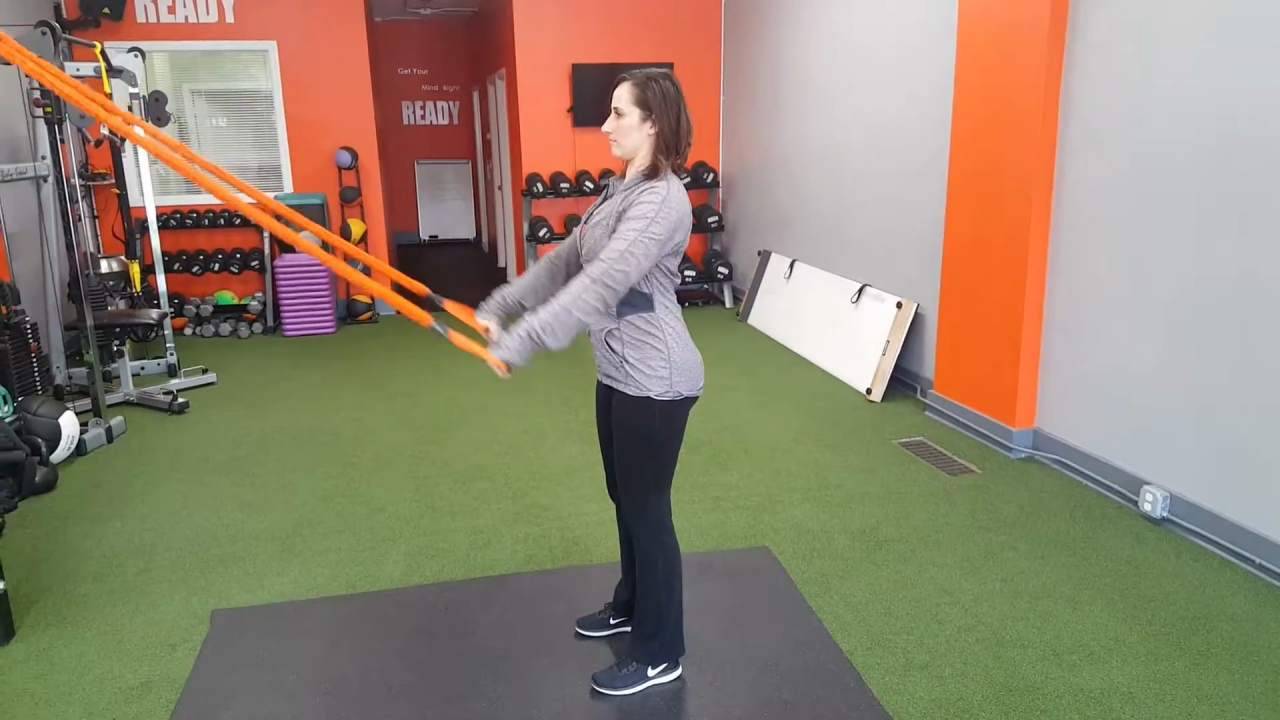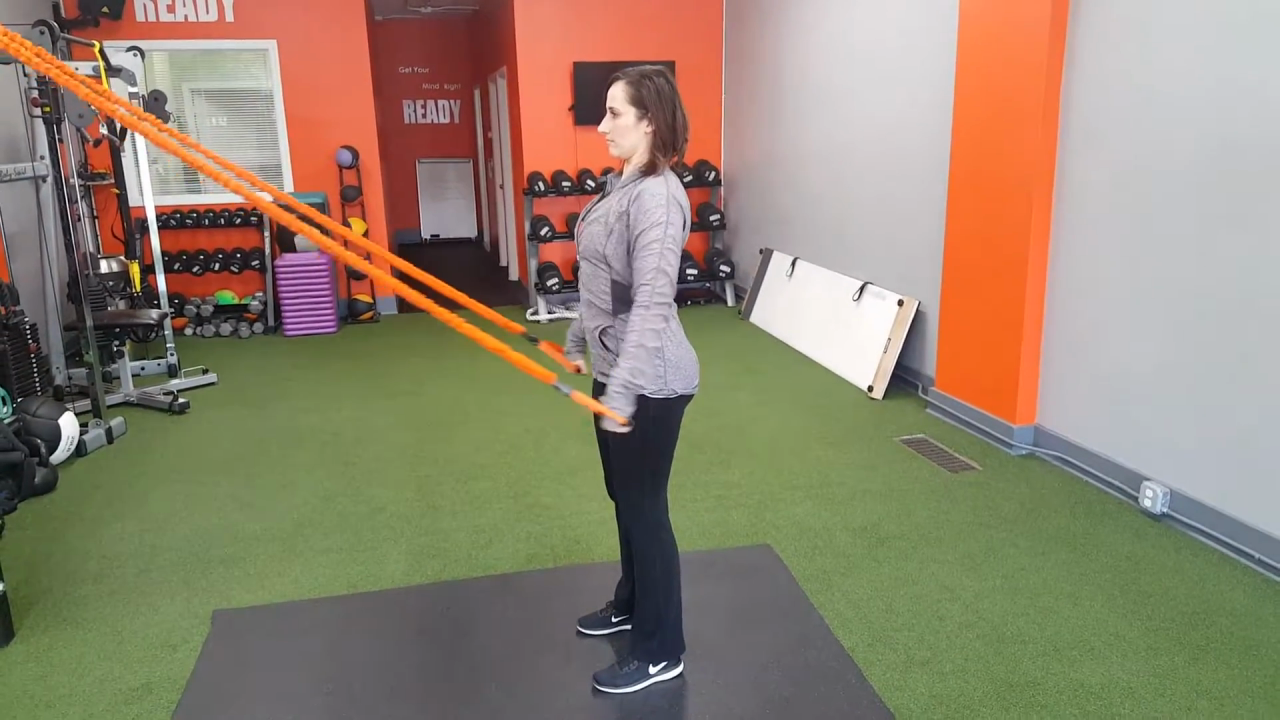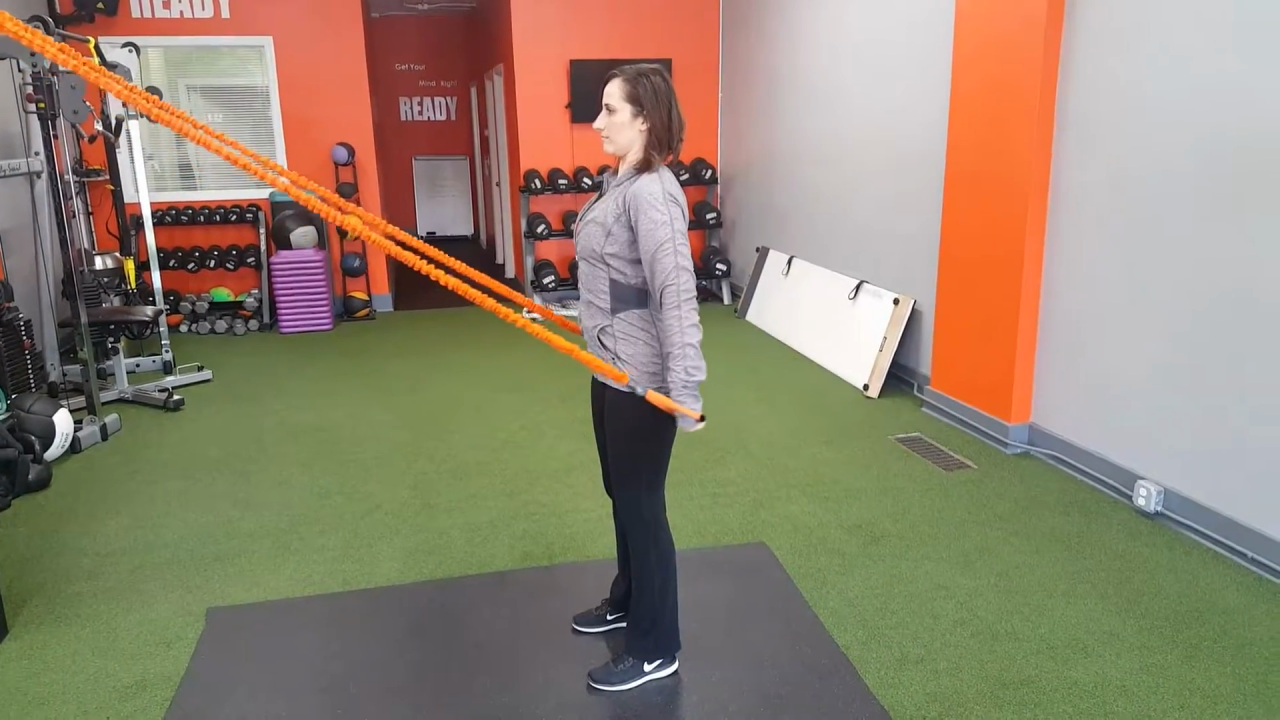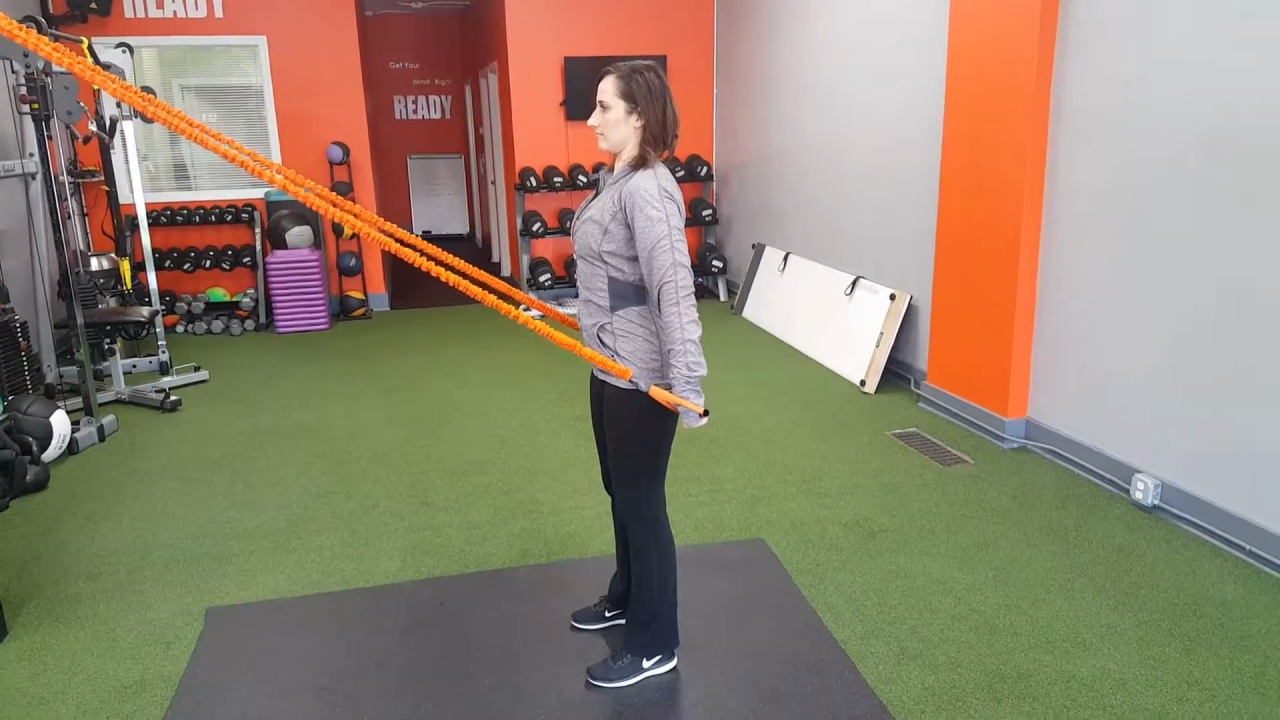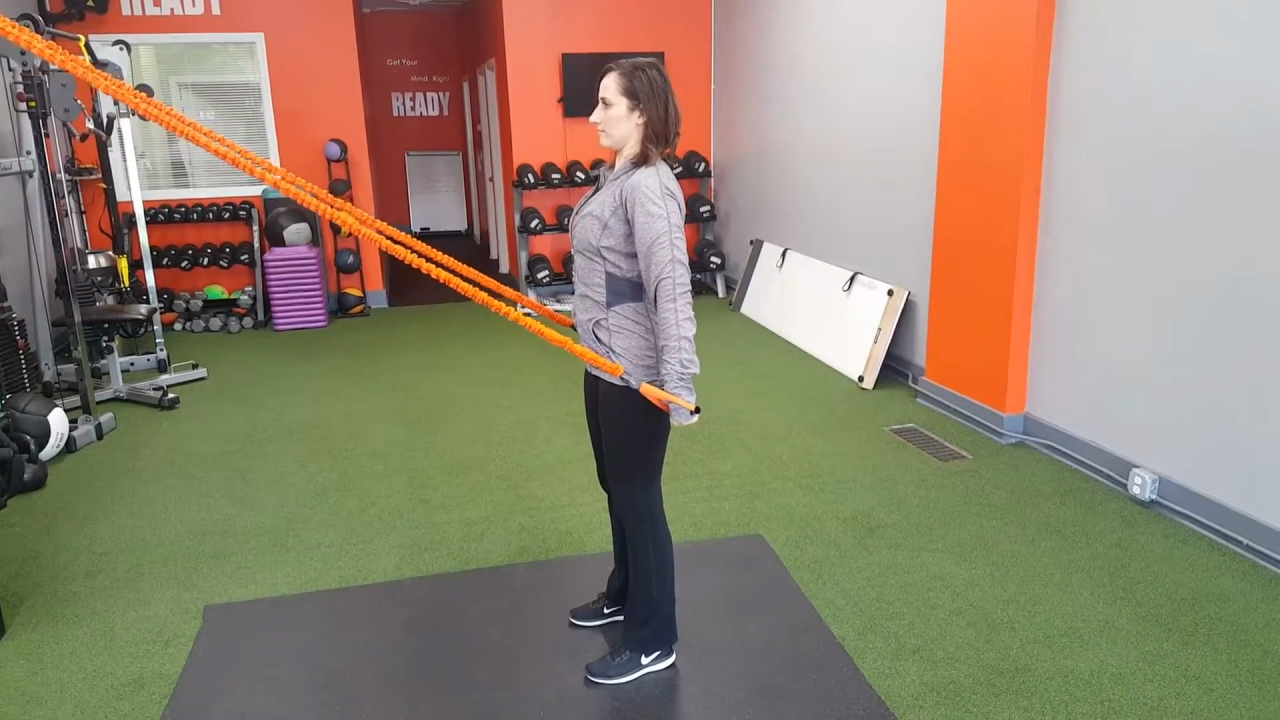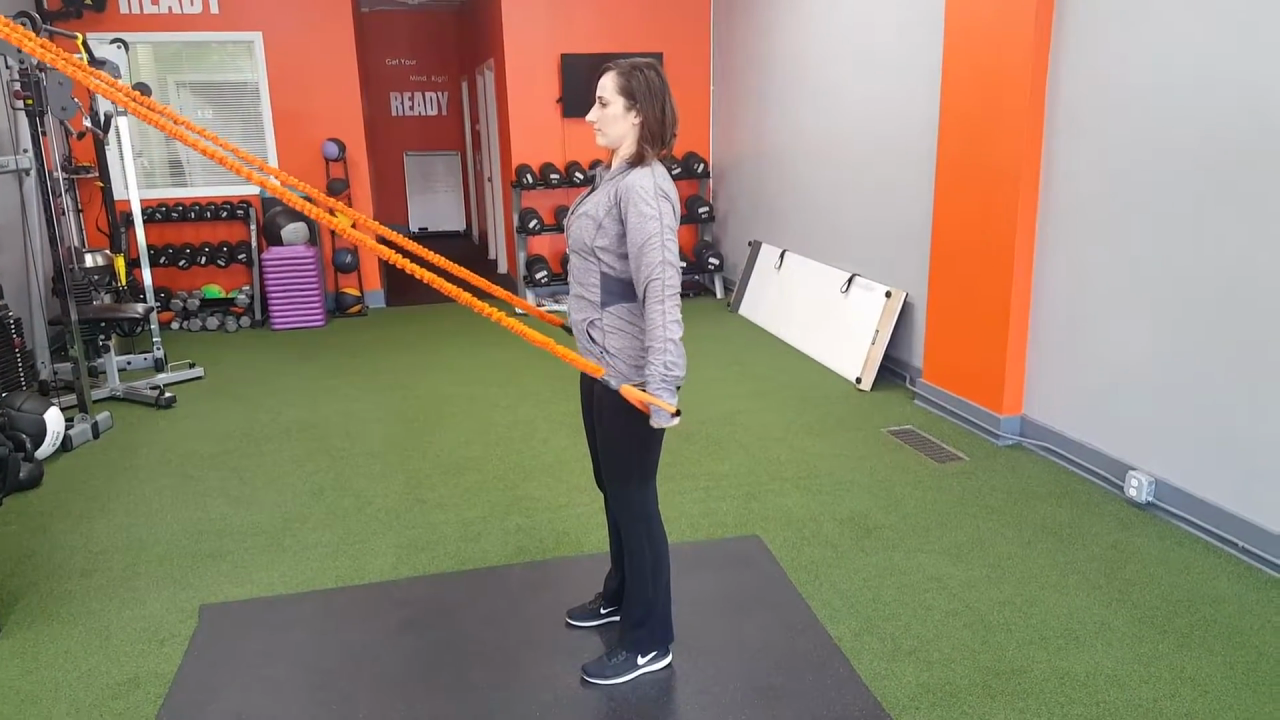
dt=0.4s
person 1, frame 1
left shoulder: (662, 200)
right shoulder: (624, 190)
left elbow: (602, 282)
right elbow: (567, 257)
left wrist: (520, 341)
right wrist: (498, 306)
left hip: (654, 381)
right hip: (620, 374)
left knee: (647, 508)
right knee: (626, 500)
left ankle: (661, 653)
right ankle: (631, 604)
person 1, frame 2
left shoulder: (657, 196)
right shoulder: (623, 186)
left elbow: (654, 301)
left wrist: (623, 390)
right wrist: (578, 339)
left hip: (648, 382)
right hip: (618, 368)
left knee: (644, 506)
right knee: (625, 497)
left ankle: (660, 651)
right ankle: (632, 602)
person 1, frame 3
left shoulder: (650, 193)
right shoulder: (621, 183)
left elbow: (677, 292)
left wrist: (685, 387)
left hip: (643, 379)
right hip: (613, 369)
left knee: (641, 503)
right knee: (621, 493)
left ankle: (656, 649)
right ankle: (628, 599)
person 1, frame 4
left shoulder: (646, 189)
right shoulder: (616, 179)
left elbow: (674, 288)
left wrist: (687, 384)
right wrist: (588, 324)
left hip: (642, 376)
right hip: (611, 366)
left knee: (641, 501)
right knee: (619, 491)
left ankle: (654, 646)
right ankle: (625, 596)
person 1, frame 5
left shoulder: (647, 187)
right shoulder: (616, 176)
left elbow: (672, 286)
left wrist: (678, 382)
right wrist: (587, 323)
left hip: (636, 373)
right hip: (606, 362)
left knee: (638, 498)
right knee: (616, 488)
left ankle: (653, 642)
right ankle: (625, 592)
person 1, frame 6
left shoulder: (643, 187)
right shoulder: (613, 175)
left elbow: (661, 289)
left wrist: (661, 385)
left hip: (630, 373)
right hip: (601, 363)
left knee: (633, 498)
right knee: (613, 489)
left ankle: (650, 642)
right ankle: (620, 593)
